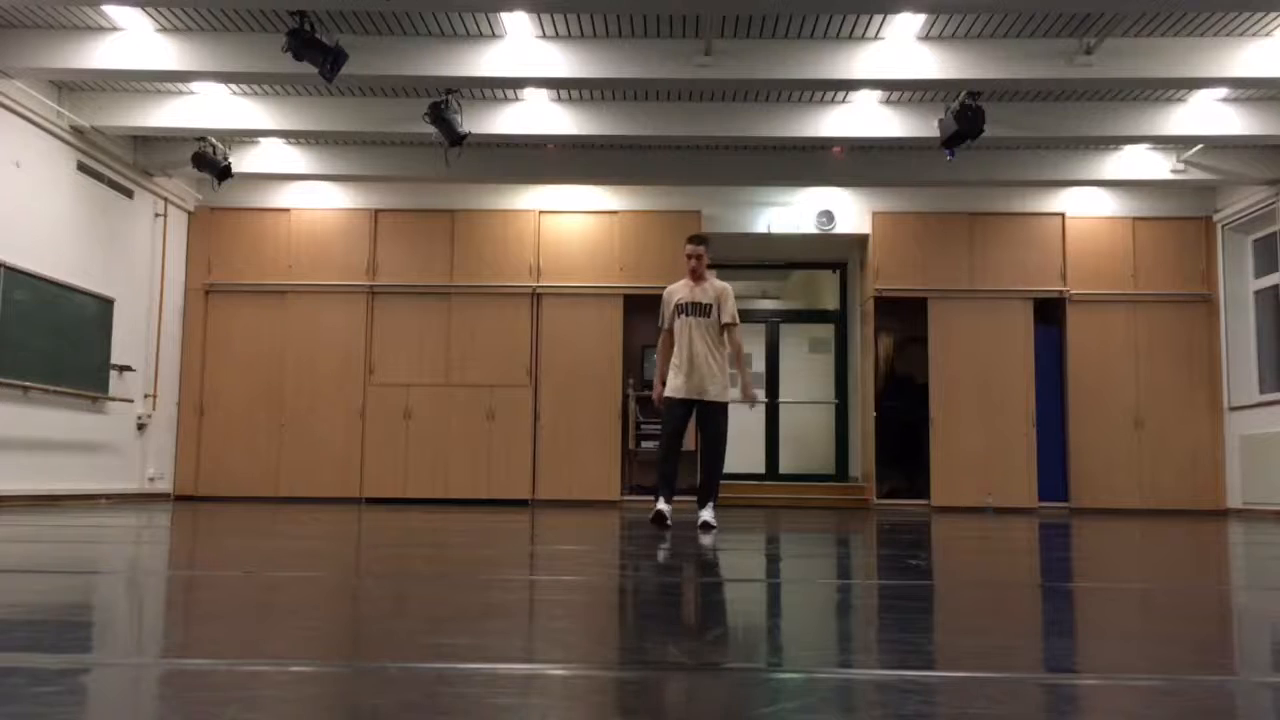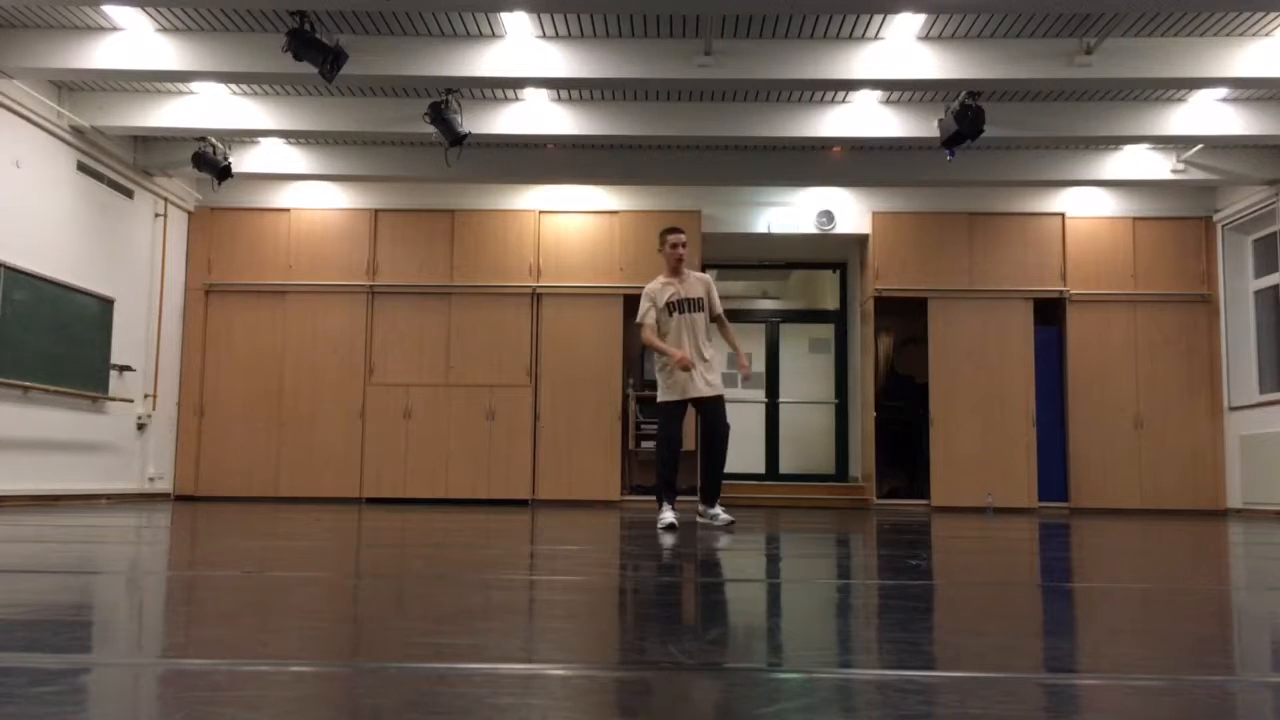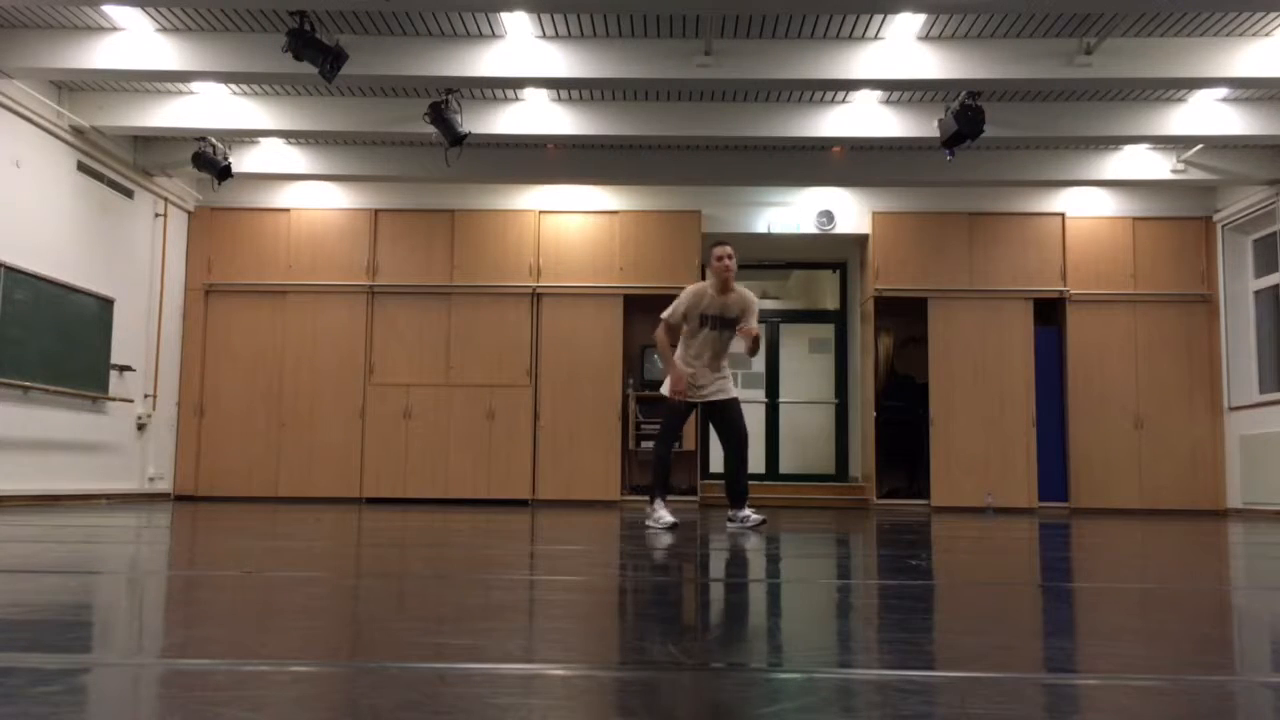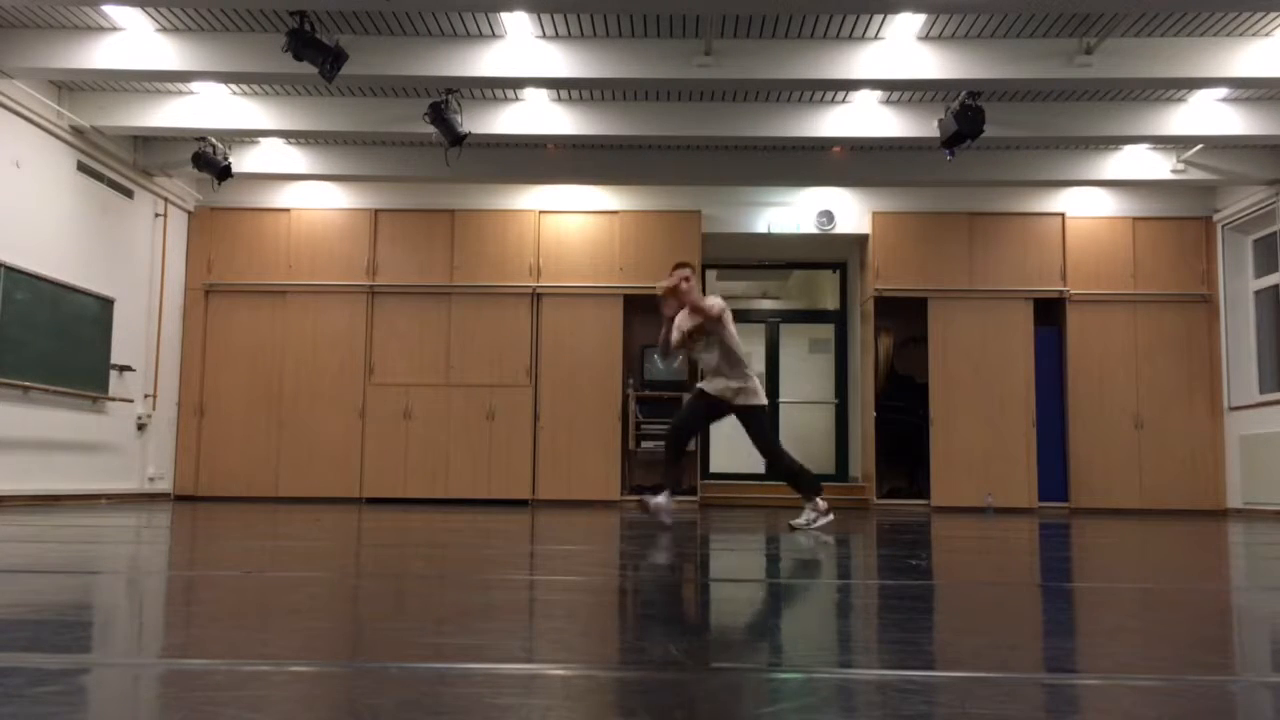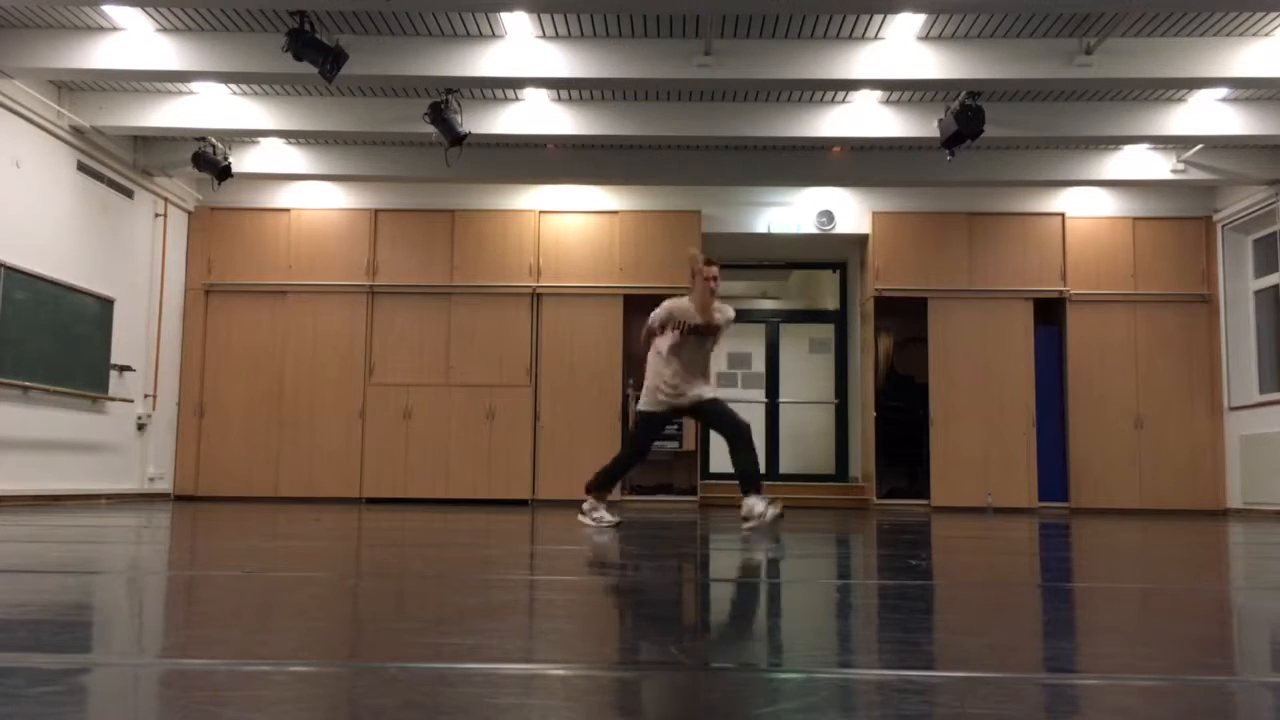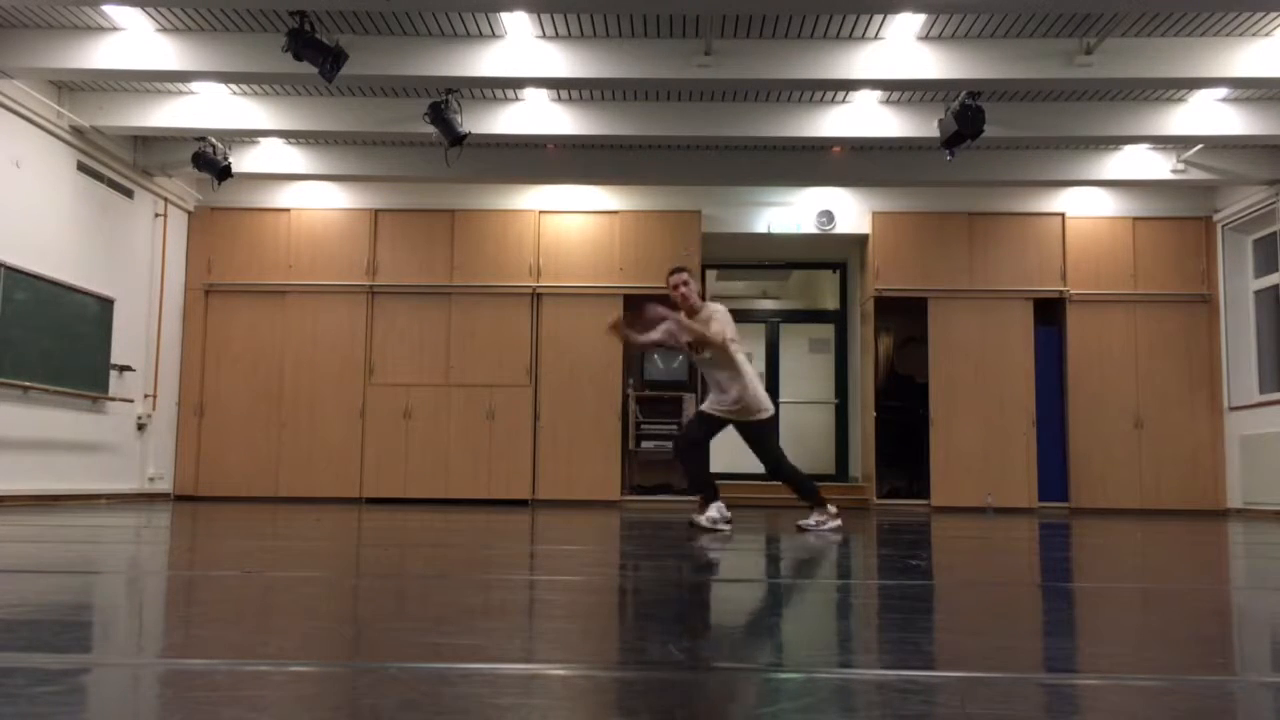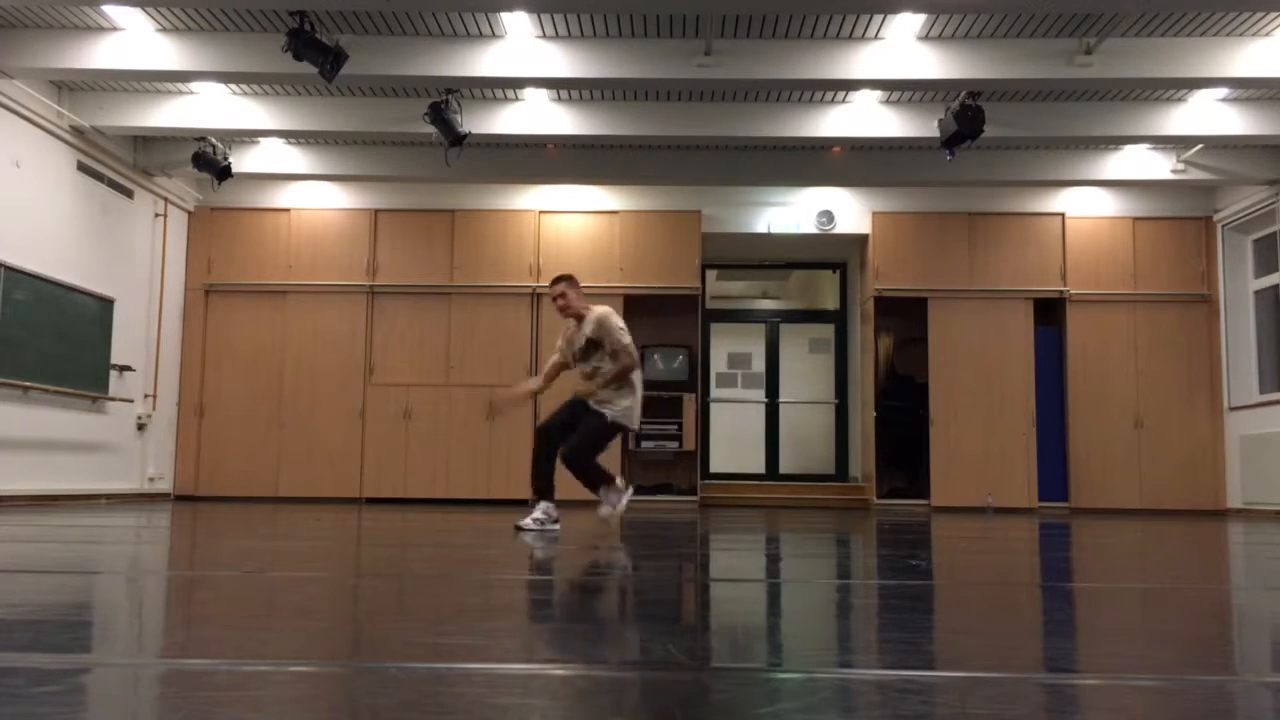
dt=0.5s
person 1, frame 1
left shoulder: (721, 291)
right shoulder: (672, 292)
left elbow: (732, 337)
right elbow: (666, 340)
left wrist: (745, 379)
right wrist: (659, 381)
left hip: (713, 384)
right hip: (678, 384)
left knee: (713, 446)
right knee: (670, 440)
left ankle: (706, 506)
right ankle: (663, 502)
person 1, frame 2
left shoulder: (704, 282)
right shoulder: (652, 291)
left elbow: (720, 321)
right elbow: (648, 335)
left wrist: (740, 355)
right wrist: (674, 353)
left hip: (707, 376)
right hip: (671, 381)
left knee: (718, 435)
right knee: (669, 442)
left ankle: (710, 504)
right ankle: (666, 506)
person 1, frame 3
left shoulder: (747, 300)
right shoulder: (695, 294)
left elbow: (753, 350)
right elbow: (663, 331)
left wrist: (752, 336)
right wrist: (674, 374)
left hip: (718, 380)
right hip: (684, 379)
left knee: (737, 440)
right knee: (666, 440)
left ankle: (738, 509)
right ankle: (657, 505)
person 1, frame 4
left shoulder: (713, 304)
right shoulder: (682, 318)
left elbow: (712, 313)
right elbow: (665, 351)
left wrist: (683, 297)
right wrist: (668, 316)
left hip: (743, 388)
right hip: (713, 387)
left knee: (770, 451)
right knee: (677, 433)
left ankle: (816, 503)
right ankle: (666, 497)
person 1, frame 5
left shoulder: (724, 313)
right shoulder: (673, 307)
left elbow: (712, 324)
right elbow: (649, 332)
left wrist: (705, 294)
right wrist: (656, 359)
left hip: (696, 391)
right hip: (659, 394)
left knee: (739, 431)
right knee: (634, 452)
left ankle: (752, 503)
right ankle: (591, 502)
person 1, frame 6
left shoulder: (716, 313)
right shoulder: (674, 327)
left elbow: (716, 342)
right elbow: (638, 342)
left wrist: (673, 317)
right wrist: (622, 330)
left hip: (749, 403)
right hip: (717, 402)
left knee: (775, 463)
right knee: (686, 445)
left ankle: (824, 511)
right ankle: (713, 506)
person 1, frame 7
left shoulder: (604, 317)
right shoulder: (569, 336)
left elbow: (631, 361)
right elbow: (542, 380)
left wrist: (599, 385)
right wrist: (508, 397)
left hip: (618, 403)
right hip: (591, 398)
left knee: (573, 455)
right knee: (545, 434)
left ankle: (613, 488)
right ankle: (545, 509)
